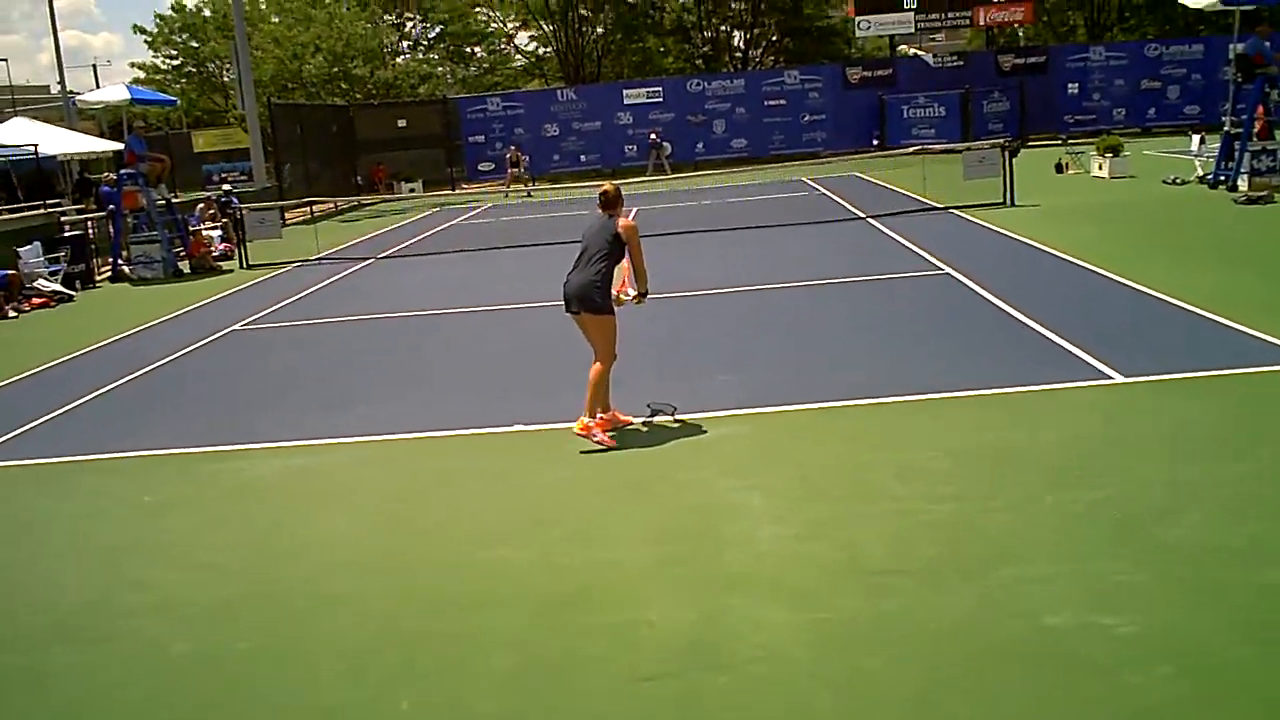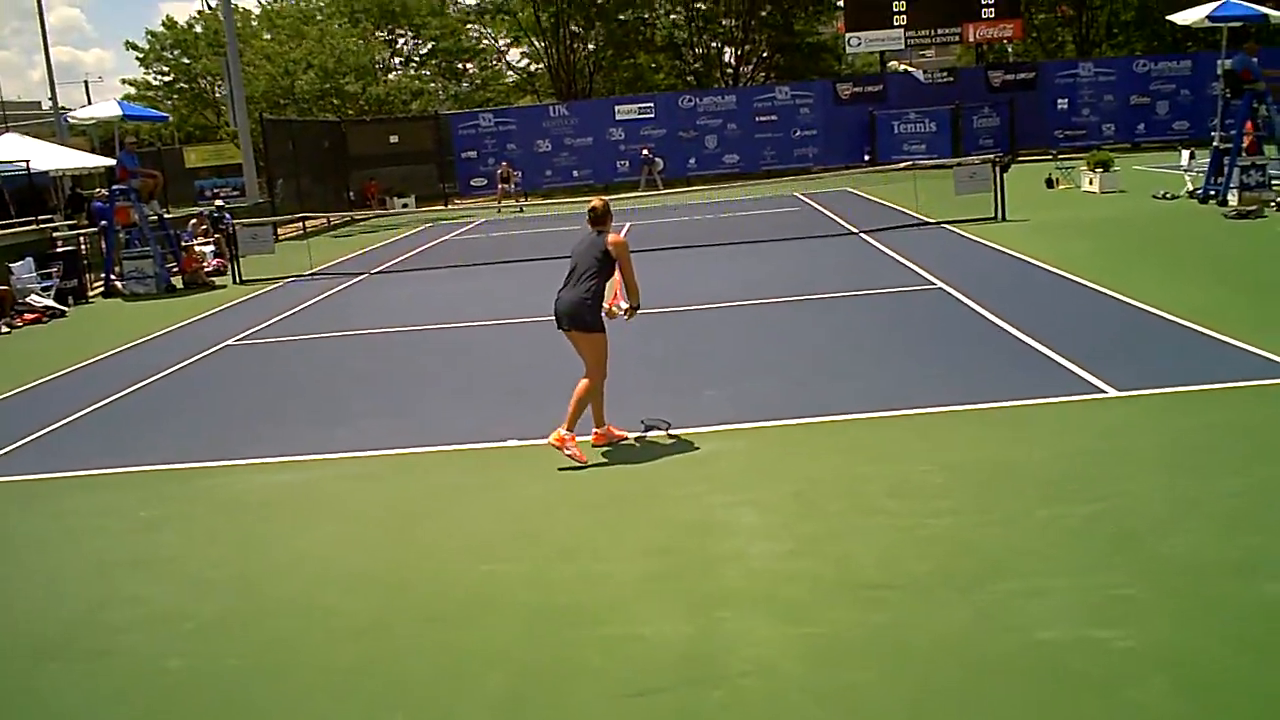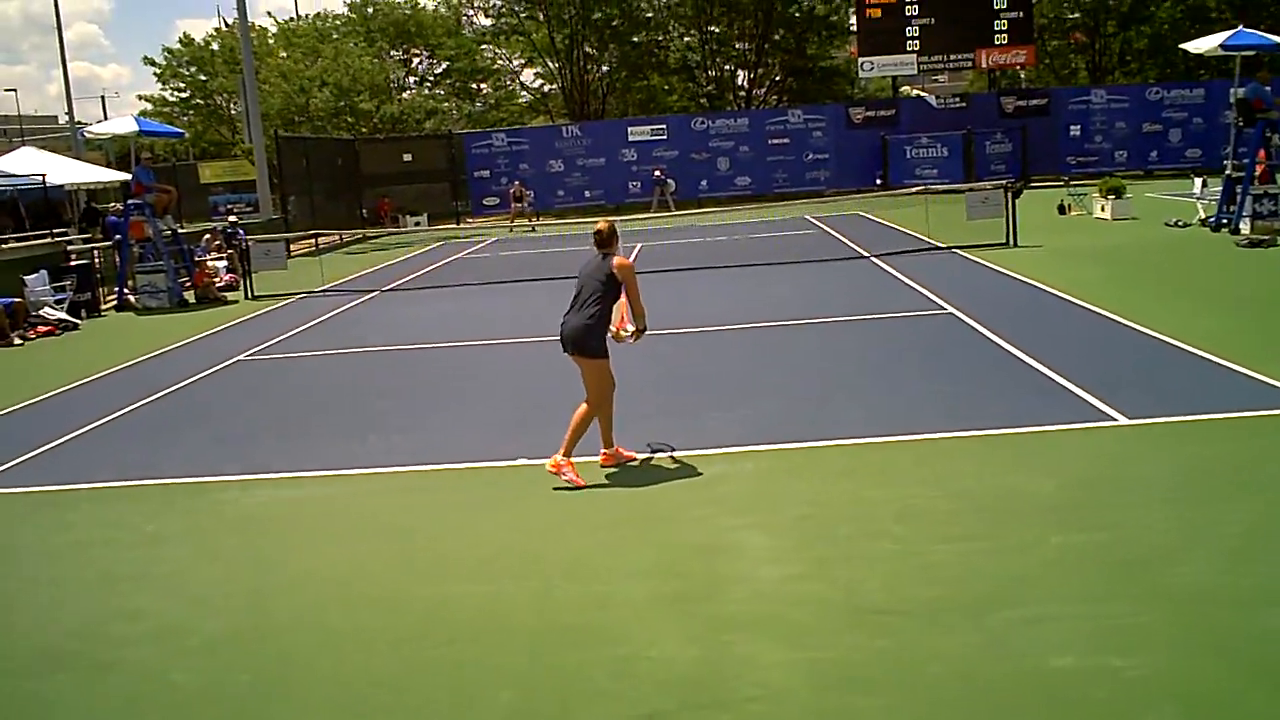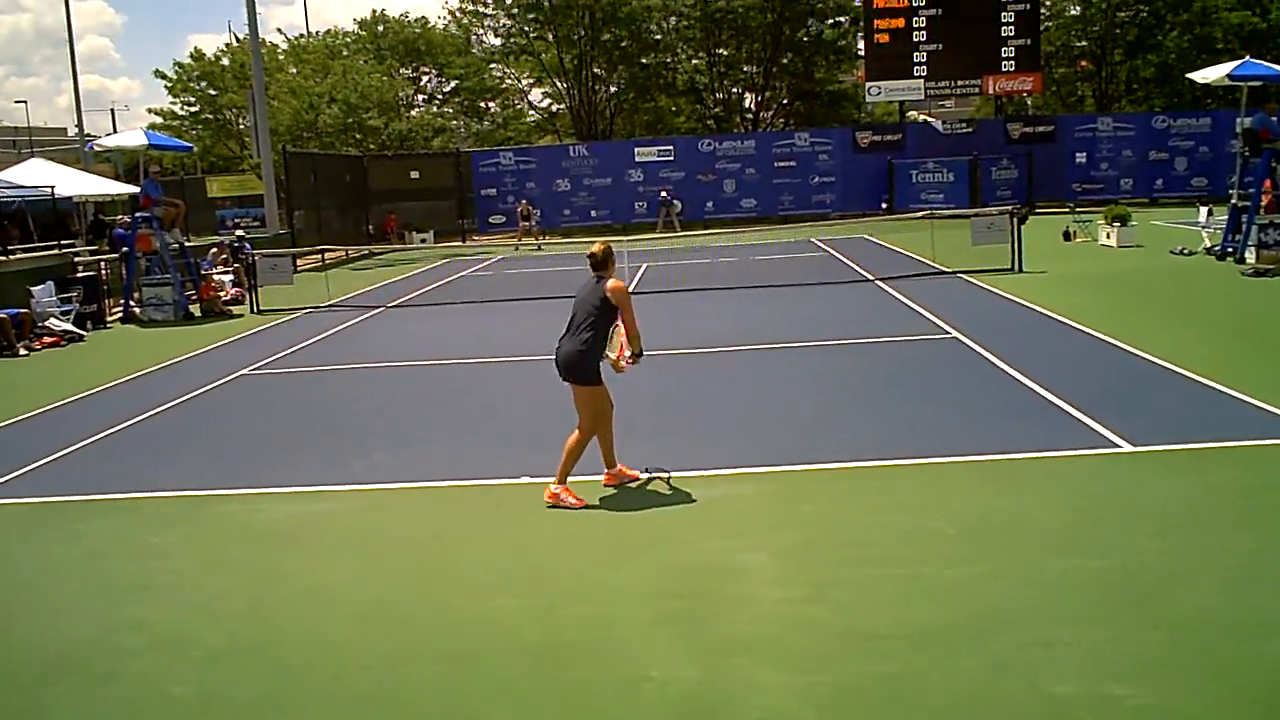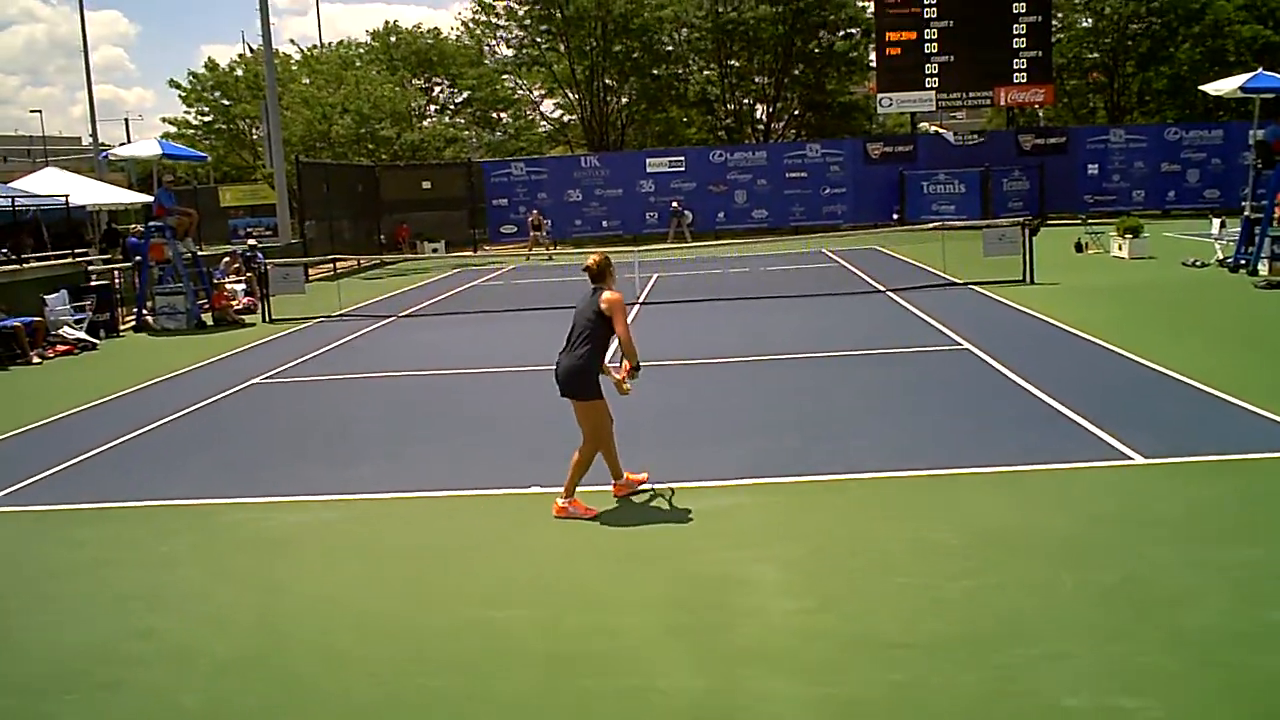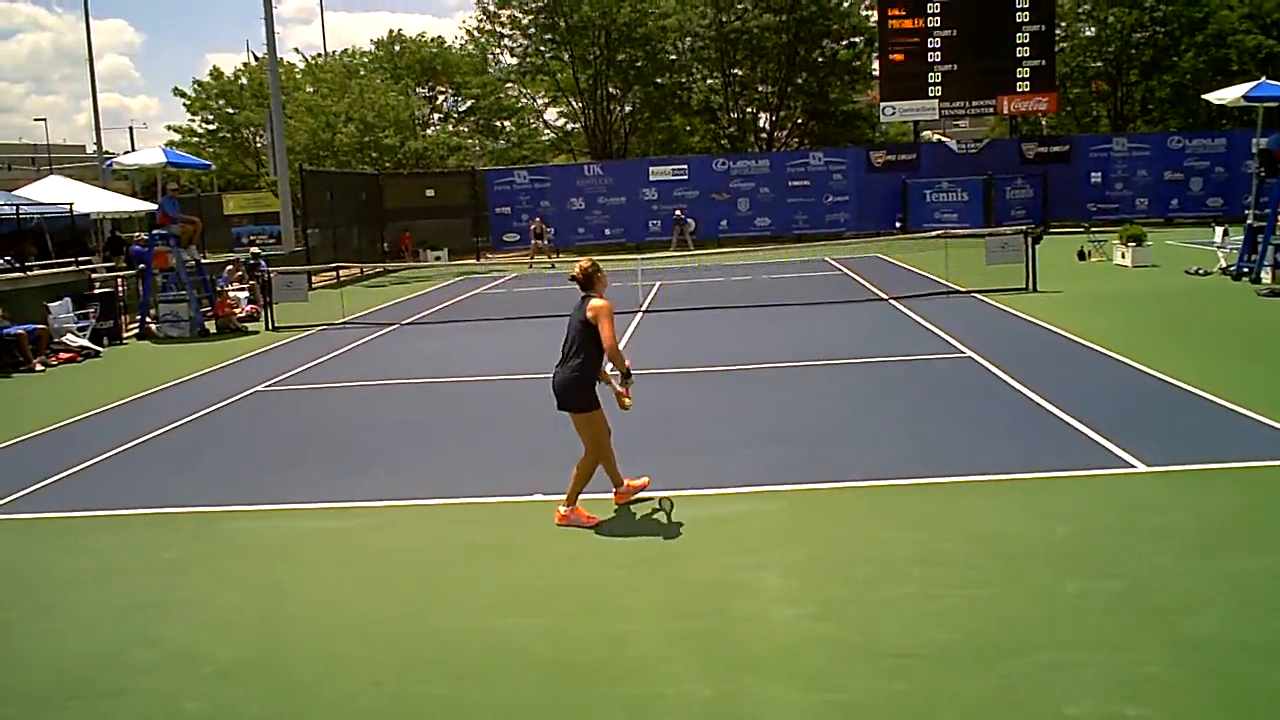
dt=0.2s
person 1, frame 1
left shoulder: (592, 226)
right shoulder: (626, 225)
right elbow: (638, 267)
left wrist: (610, 294)
right wrist: (641, 292)
left hip: (572, 288)
right hip: (591, 291)
left knee: (603, 354)
right knee: (605, 358)
left ankle: (605, 414)
right ankle: (587, 421)
person 1, frame 2
left shoulder: (582, 242)
right shoulder: (616, 241)
right elbow: (630, 283)
left wrist: (602, 306)
right wrist: (633, 306)
left hip: (563, 305)
right hip: (582, 309)
left knee: (597, 368)
right knee: (594, 374)
left ankle: (600, 429)
right ankle: (564, 433)
person 1, frame 3
left shoulder: (588, 265)
right shoulder: (622, 264)
right elbow: (636, 306)
left wrist: (609, 329)
right wrist: (640, 329)
left hip: (570, 329)
right hip: (587, 334)
left knee: (607, 388)
right knee: (594, 400)
left ankle: (610, 450)
right ankle: (561, 459)
person 1, frame 4
left shoulder: (586, 288)
right shoulder: (617, 287)
right elbow: (631, 330)
left wrist: (608, 357)
right wrist: (636, 352)
left hip: (566, 354)
right hip: (581, 359)
left knee: (605, 410)
right knee: (588, 426)
left ankle: (613, 470)
right ankle: (557, 488)
person 1, frame 5
left shoulder: (589, 299)
right shoulder: (613, 298)
right elbow: (624, 341)
left wrist: (613, 375)
right wrist: (634, 366)
left hip: (568, 369)
right hip: (579, 374)
left knee: (605, 425)
right knee: (593, 440)
left ankle: (621, 480)
right ankle: (565, 501)
person 1, frame 6
left shoulder: (584, 306)
right shoulder: (600, 305)
right elbow: (610, 348)
left wrist: (615, 386)
right wrist: (626, 373)
left hip: (569, 380)
right hip: (576, 384)
left knee: (603, 435)
right knee: (595, 450)
left ankle: (621, 487)
right ankle: (567, 509)
